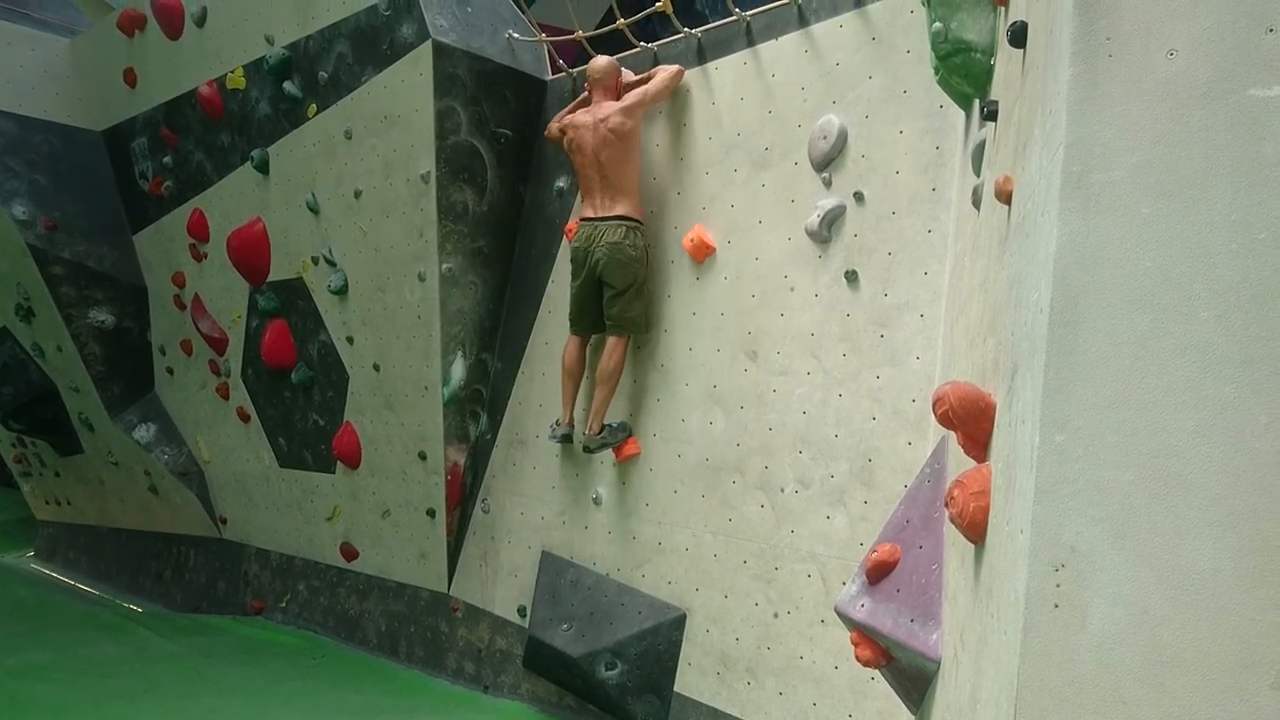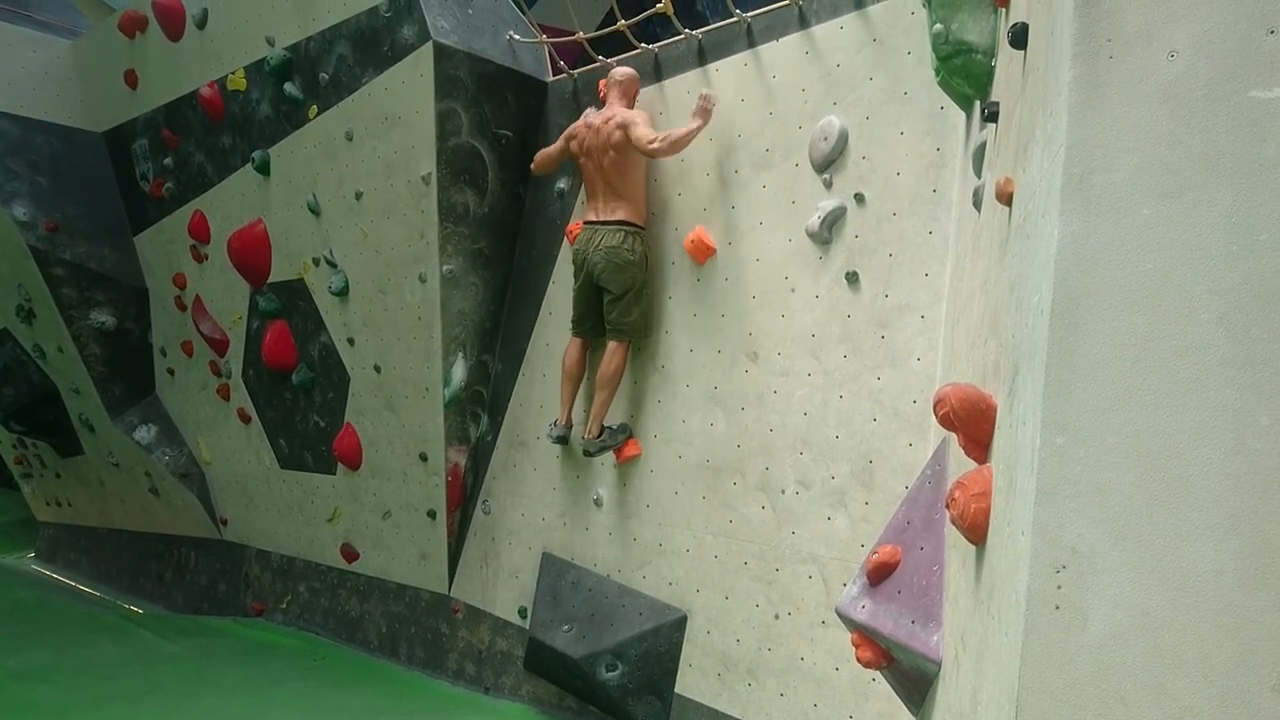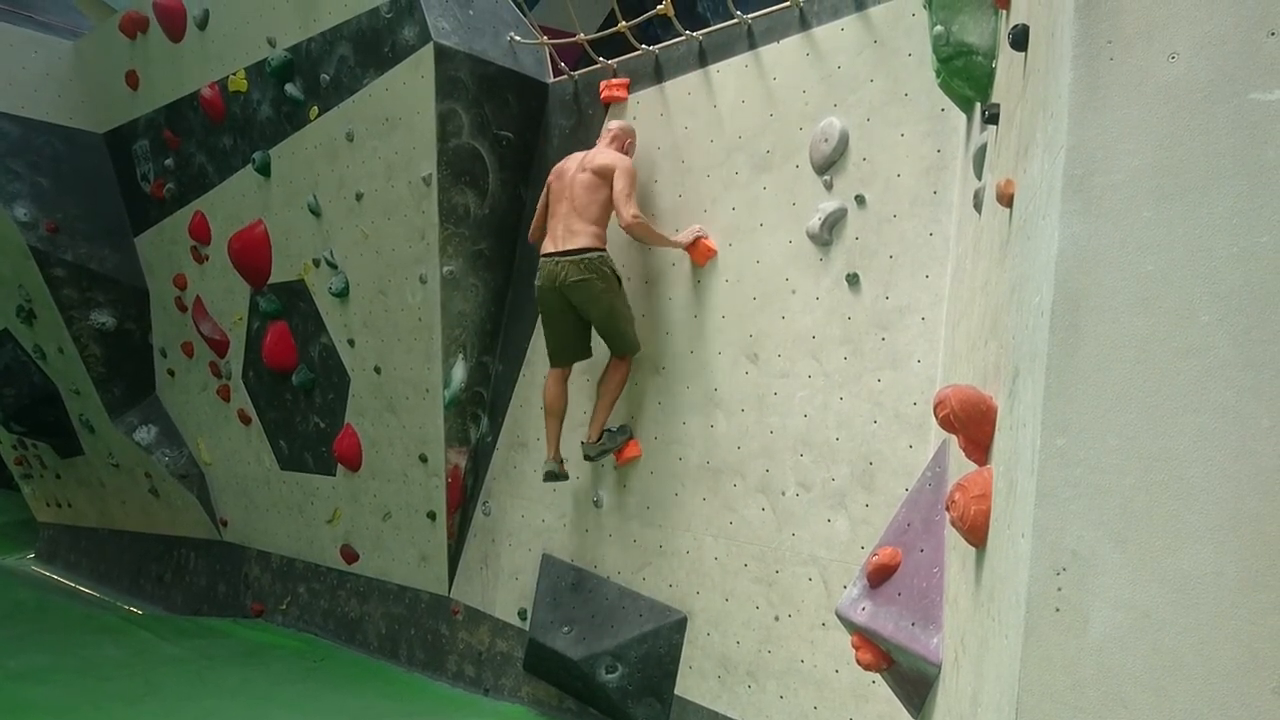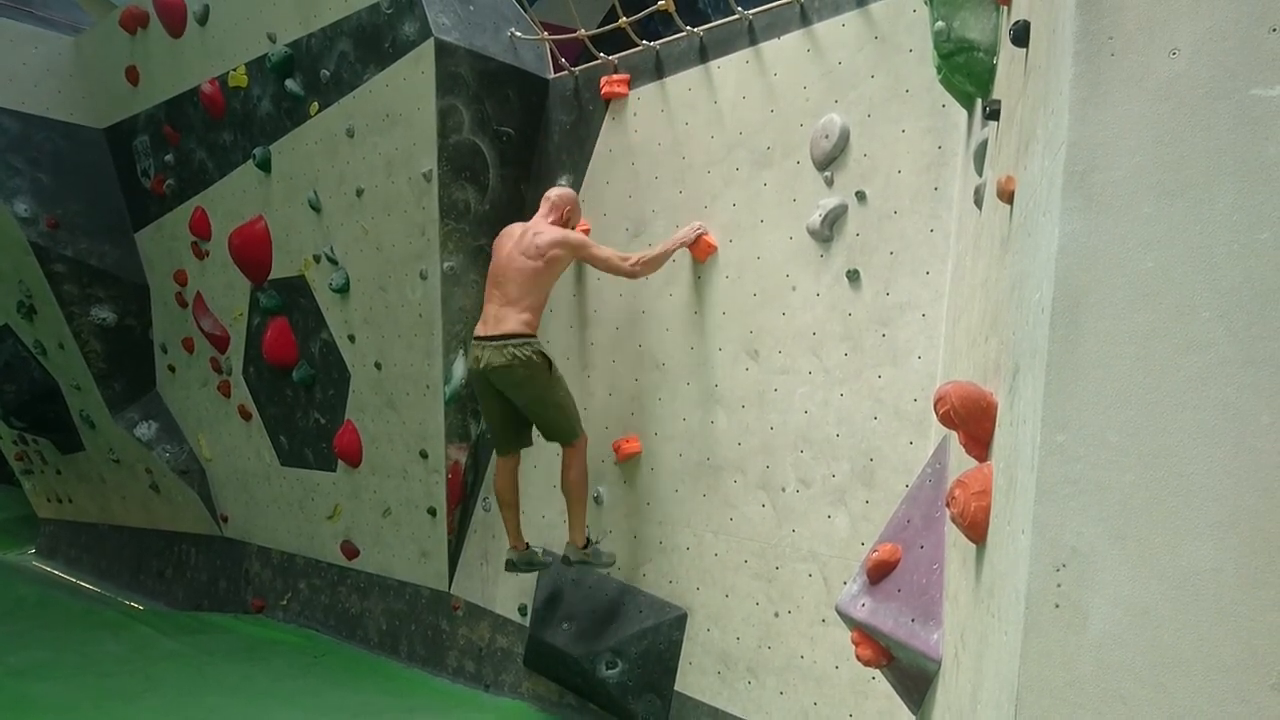
dt=0.4s
person 1, frame 1
left shoulder: (571, 125)
right shoulder: (627, 109)
left elbow: (551, 129)
right elbow: (674, 71)
left wrist: (585, 96)
right wrist: (634, 80)
left hip: (585, 234)
right hip: (622, 234)
left knee: (578, 333)
right knee: (617, 335)
left ankle: (565, 420)
right ankle: (595, 429)
person 1, frame 2
left shoulder: (578, 130)
right shoulder: (630, 119)
left elbow: (538, 166)
right elbow: (656, 146)
right wrist: (699, 122)
left hip: (587, 238)
right hip: (623, 240)
left knee: (580, 335)
right knee: (618, 339)
left ankle: (562, 421)
right ankle: (594, 432)
person 1, frame 3
left shoulder: (561, 167)
right shoulder: (619, 162)
left elbow: (535, 234)
right elbow: (630, 219)
right wrist: (677, 240)
left hip: (547, 269)
right hip: (586, 264)
left knee: (559, 366)
right knee: (623, 352)
left ankle: (552, 457)
right ankle: (594, 438)
person 1, frame 4
left shoulder: (507, 234)
right shoulder: (563, 240)
right elbow: (631, 267)
right wrist: (678, 240)
left hip: (479, 352)
right hip: (516, 352)
left knee: (507, 452)
right knee: (574, 441)
left ankle: (517, 548)
right ankle: (578, 544)
